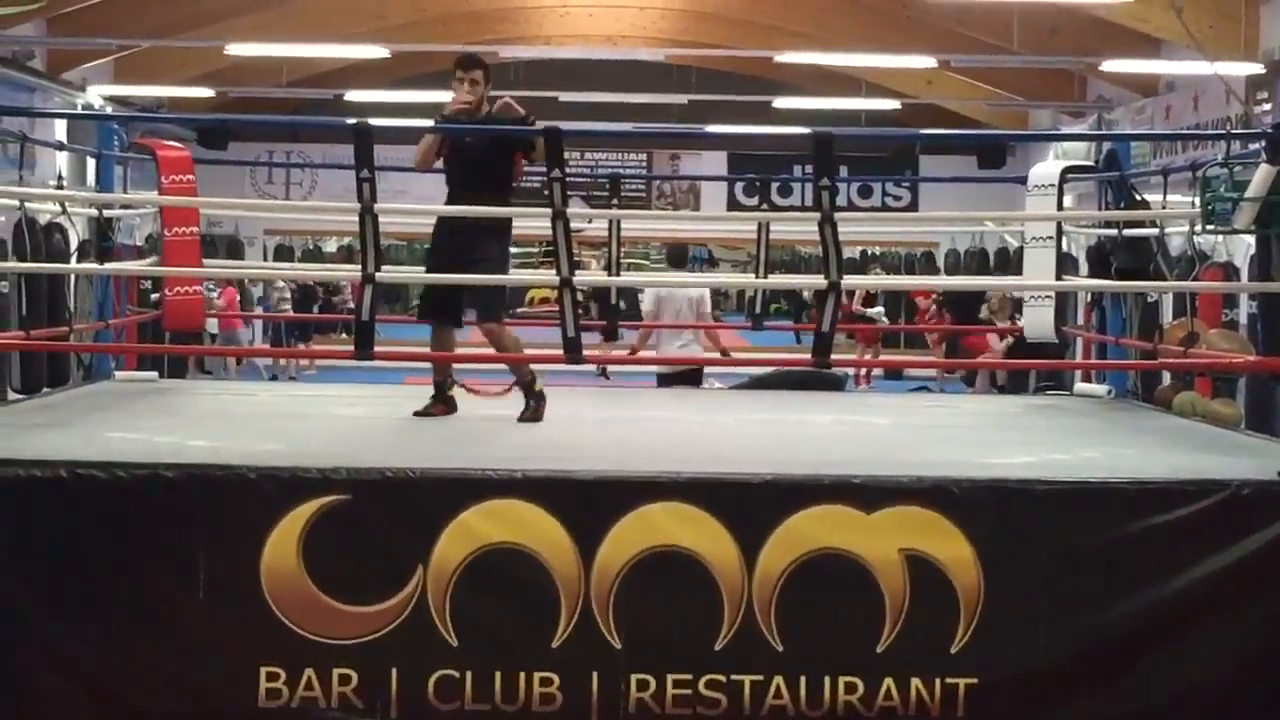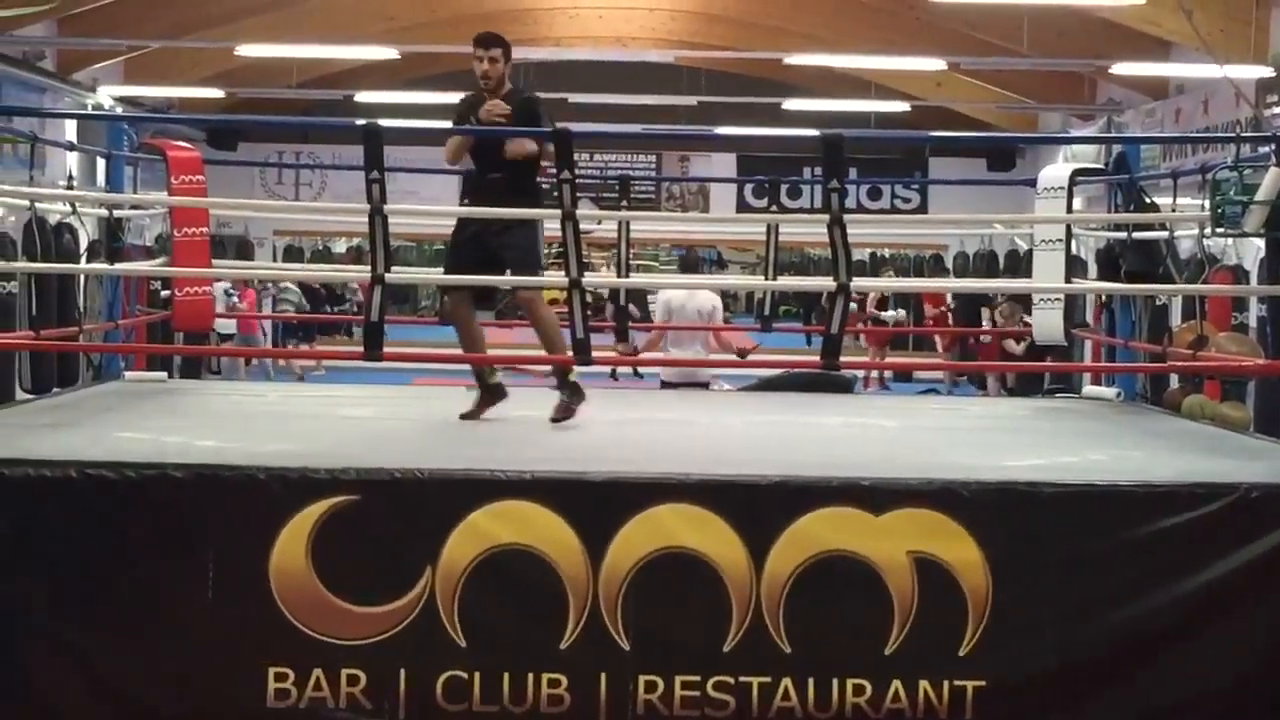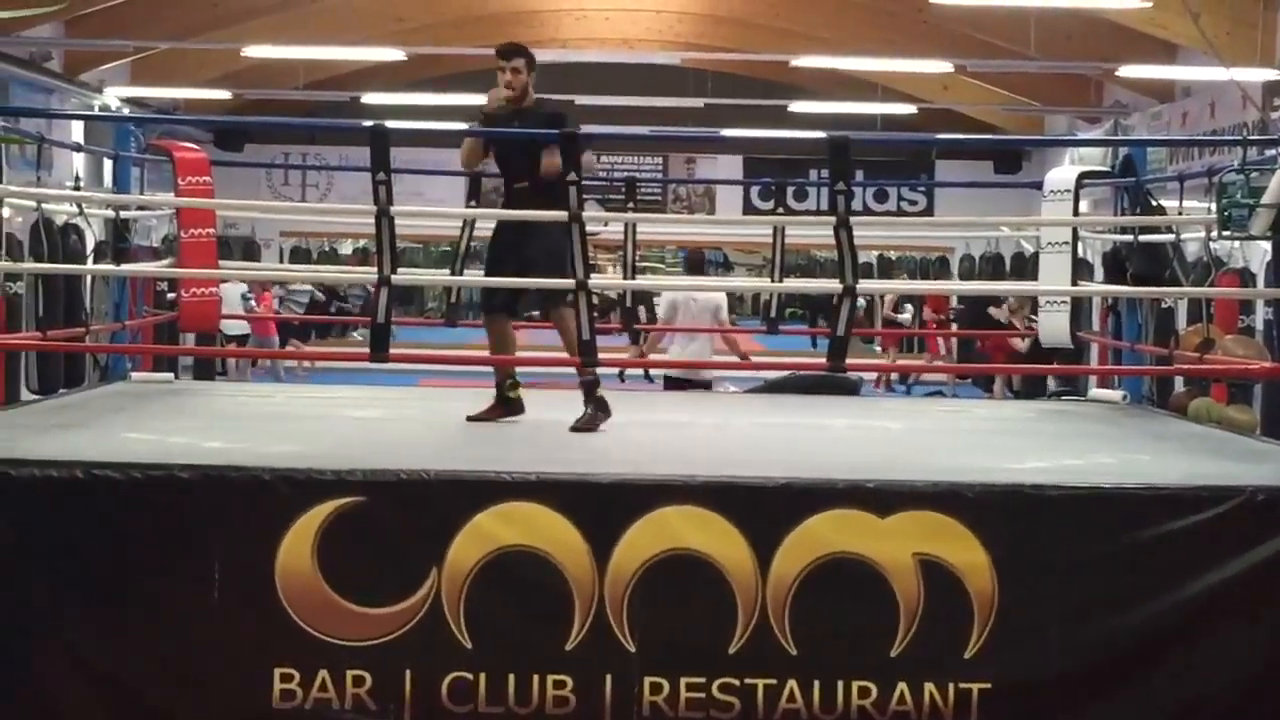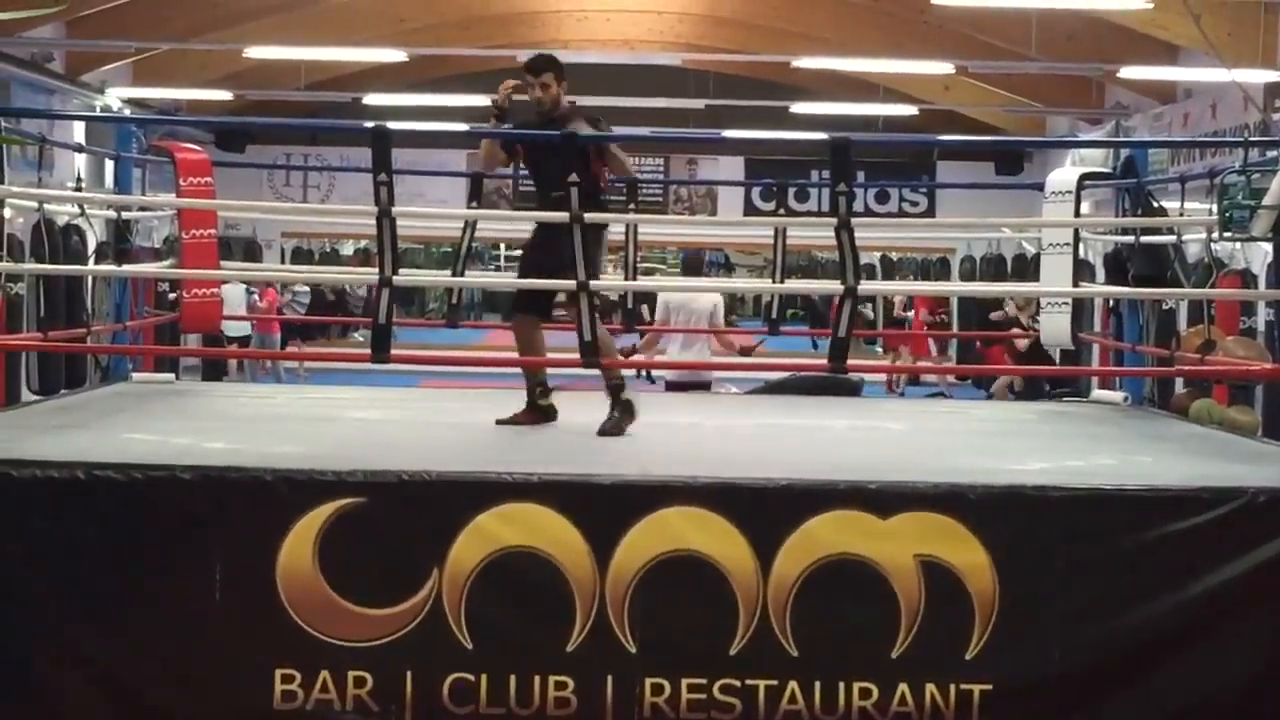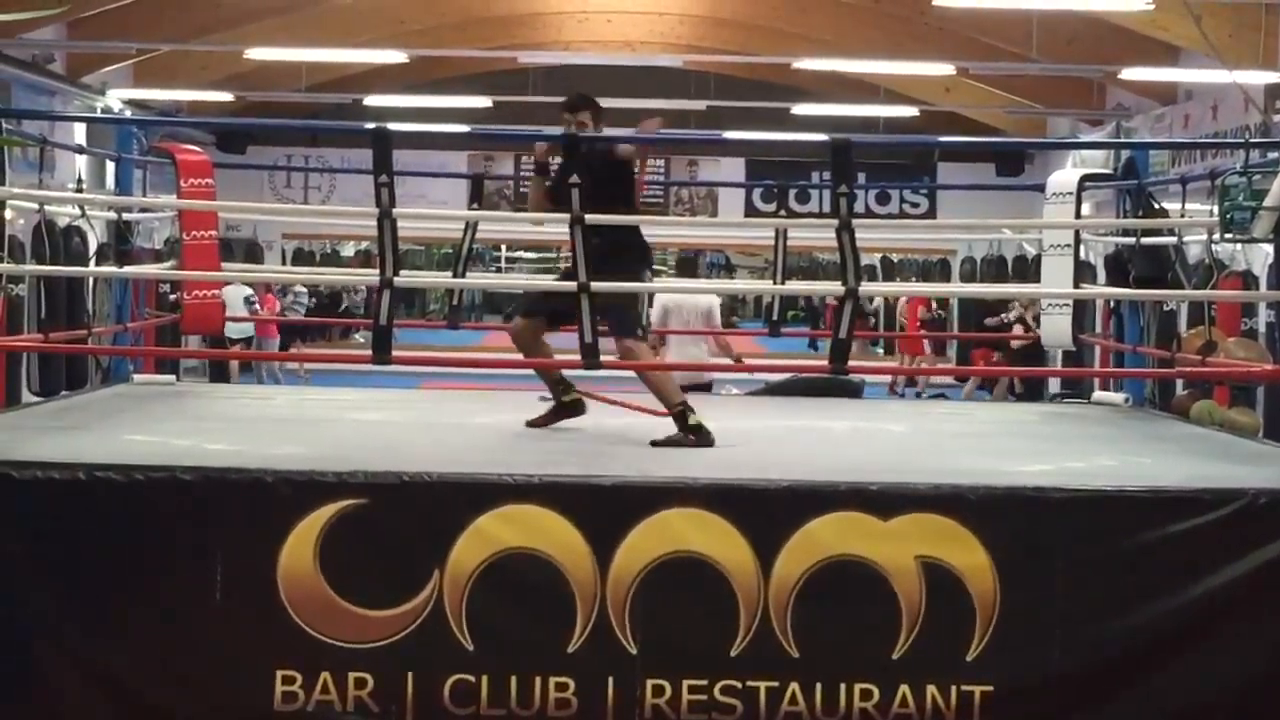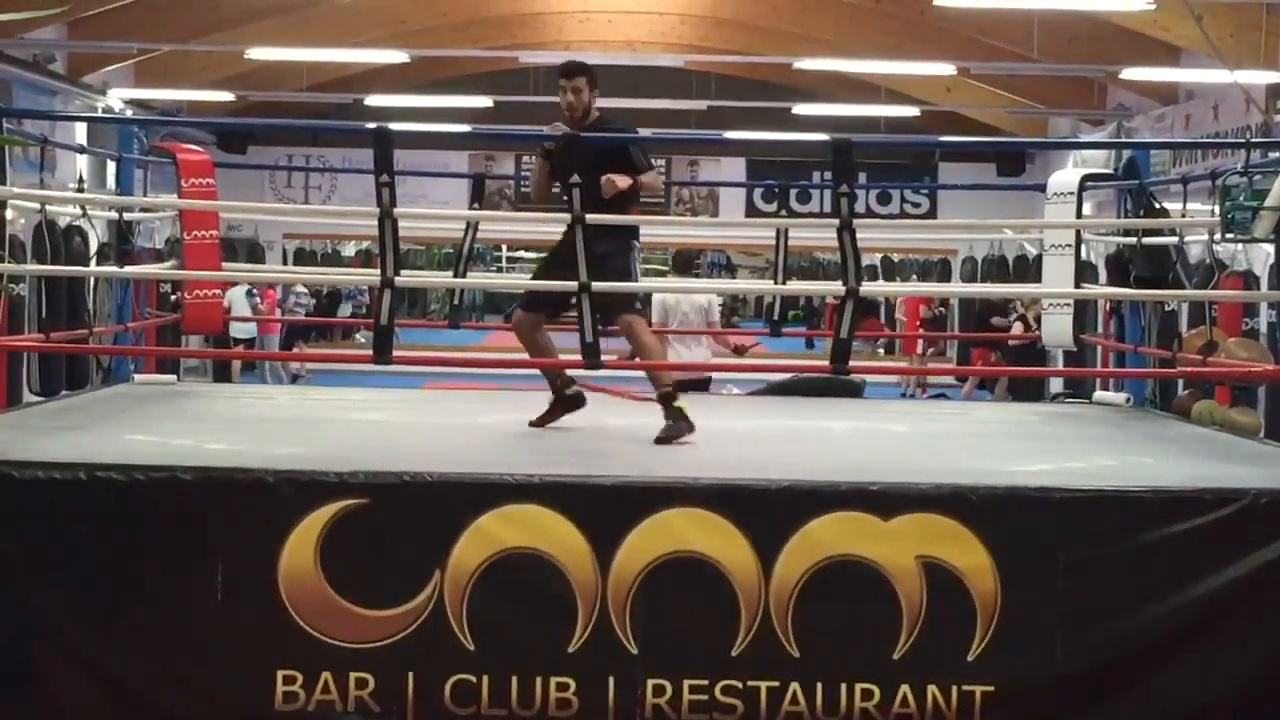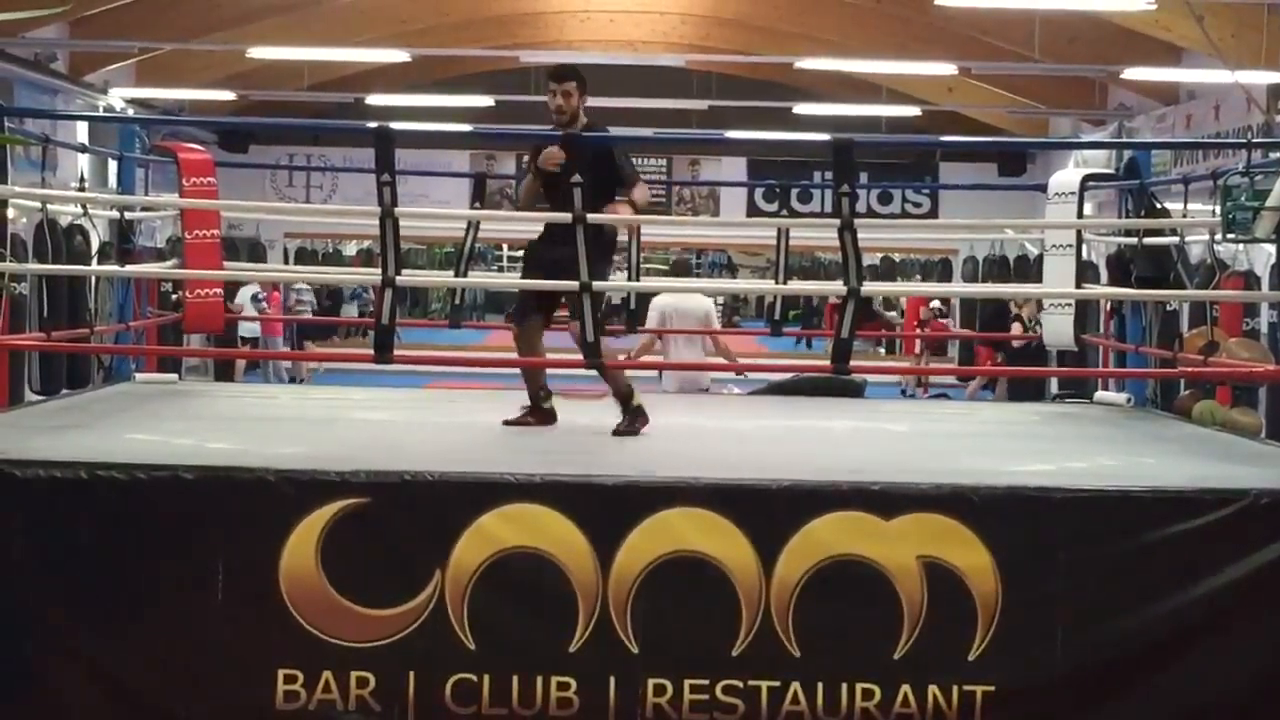
dt=0.2s
person 1, frame 1
left shoulder: (506, 123)
right shoulder: (450, 123)
left elbow: (544, 157)
right elbow: (421, 162)
left wrist: (523, 120)
right wrist: (445, 119)
left hip: (491, 234)
right hip: (450, 232)
left knee: (491, 325)
right knee: (440, 324)
left ankle: (532, 390)
right ankle: (443, 395)
person 1, frame 2
left shoulder: (528, 105)
right shoulder: (469, 106)
right elbow: (451, 157)
left wrist: (535, 147)
right wrist: (477, 121)
left hip: (519, 211)
right hip: (477, 210)
left knee: (528, 296)
right knee: (457, 300)
left ankle: (568, 385)
right ankle: (488, 384)
person 1, frame 3
left shoulder: (553, 116)
right shoulder: (493, 118)
left elbow: (586, 163)
right elbow: (468, 162)
left wrist: (565, 161)
right wrist: (487, 117)
left hip: (550, 221)
right hip: (511, 223)
left knee: (559, 310)
right knee: (495, 316)
left ankle: (594, 399)
right ankle: (507, 396)
person 1, frame 4
left shoulder: (584, 122)
right shoulder: (527, 127)
left elbow: (627, 173)
right elbow: (488, 164)
left wrist: (595, 141)
right wrist: (498, 112)
left hip: (584, 228)
right hip: (548, 229)
left knee: (582, 311)
right knee: (523, 321)
left ankle: (620, 400)
right ankle: (539, 403)
person 1, frame 5
left shoulder: (610, 151)
right shoulder: (570, 167)
right elbow: (539, 212)
left wrist: (636, 144)
right wrist: (540, 168)
left hip: (624, 263)
right hip: (589, 264)
left knee: (629, 345)
right knee: (522, 329)
left ankle: (691, 425)
right ankle: (567, 399)
person 1, frame 6
left shoulder: (617, 134)
right shoulder: (560, 142)
left elbow: (655, 183)
right elbow: (539, 196)
left wrist: (629, 181)
right wrist: (547, 152)
left hip: (614, 242)
right hip: (575, 241)
left knee: (630, 320)
right knee: (523, 321)
left ankle: (674, 411)
right ankle: (566, 393)
person 1, frame 7
left shoulder: (603, 141)
right shoulder: (544, 145)
left elbow: (640, 188)
right elbow: (525, 202)
left wrist: (627, 205)
right wrist: (538, 170)
left hip: (591, 246)
right hip: (551, 245)
left knee: (581, 330)
right knee: (525, 328)
left ankle: (631, 406)
right ankle: (541, 405)
